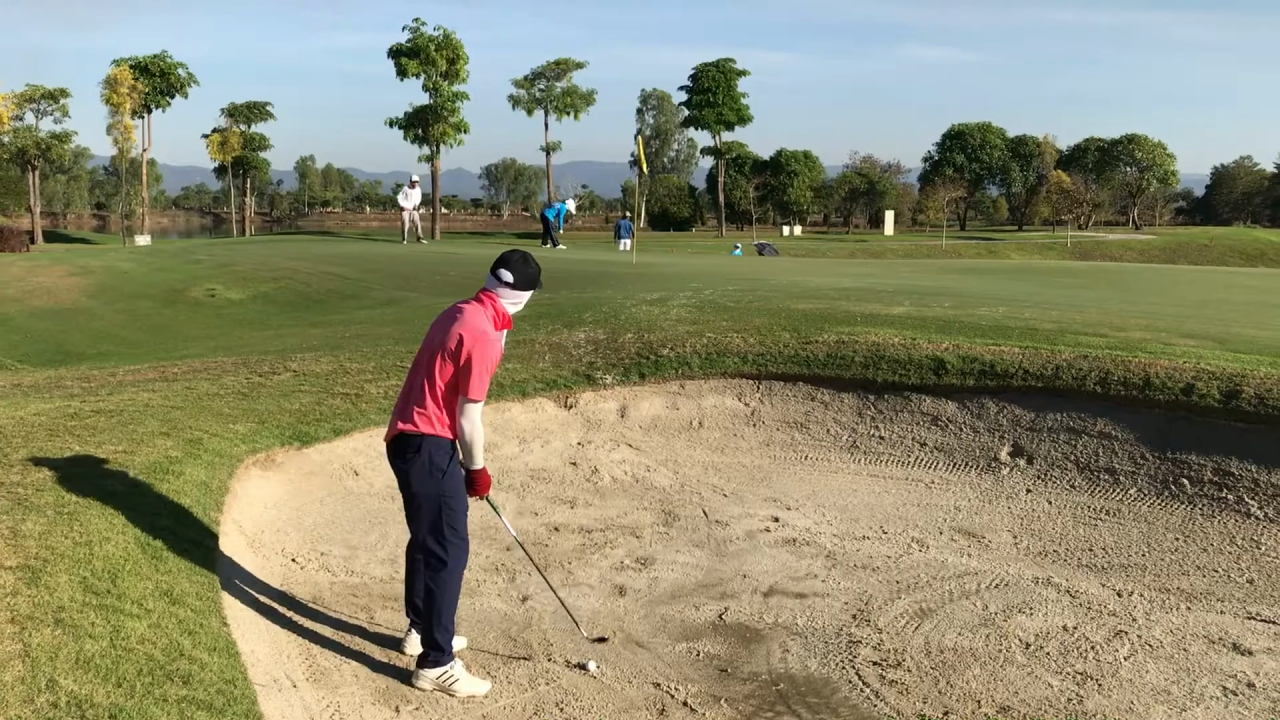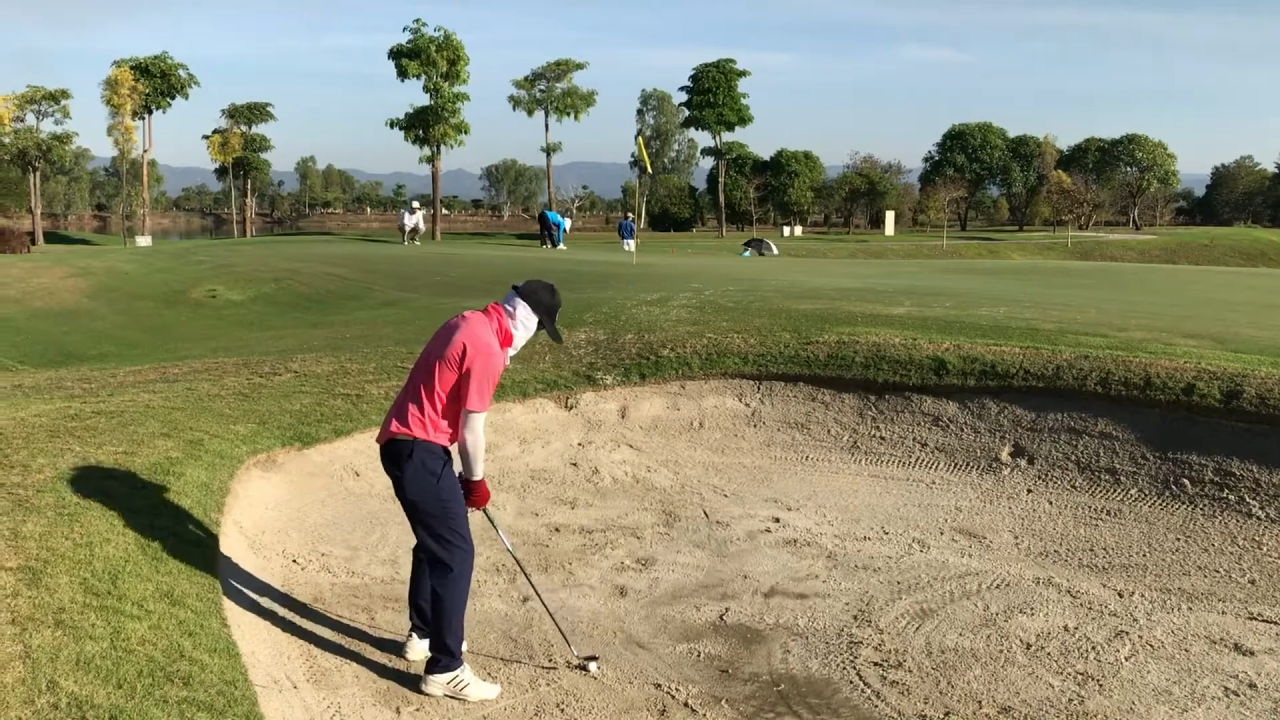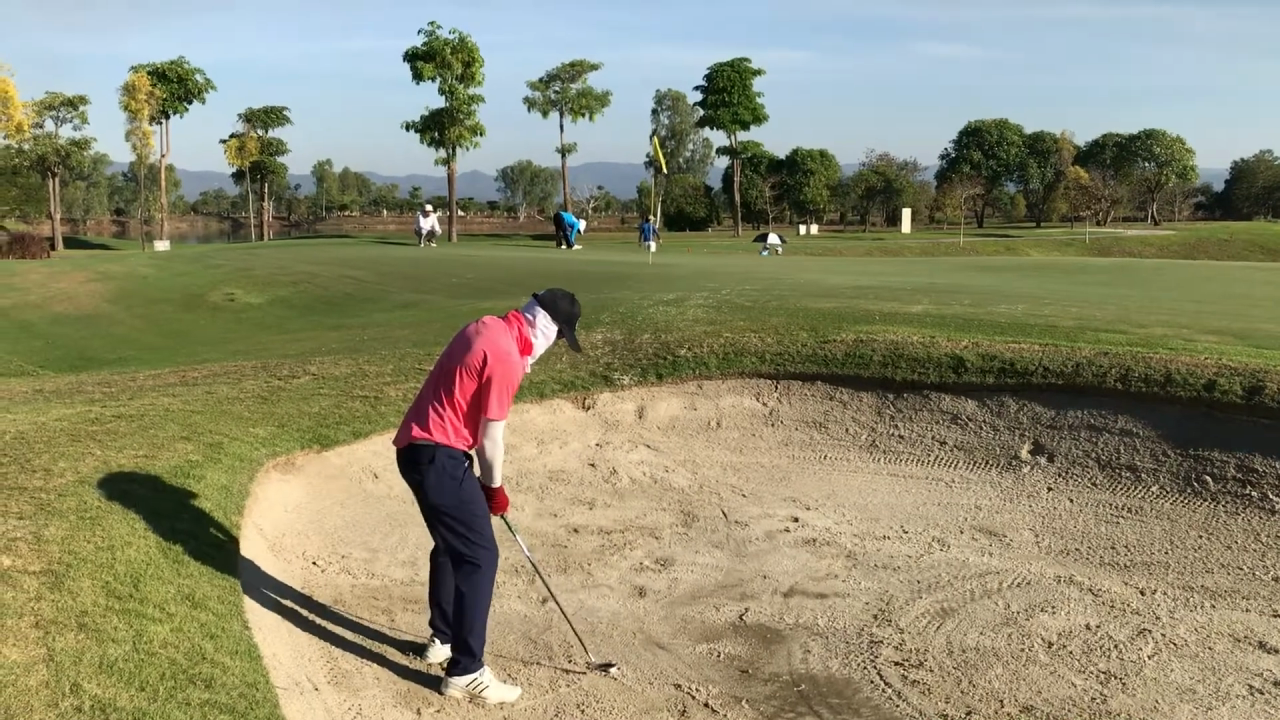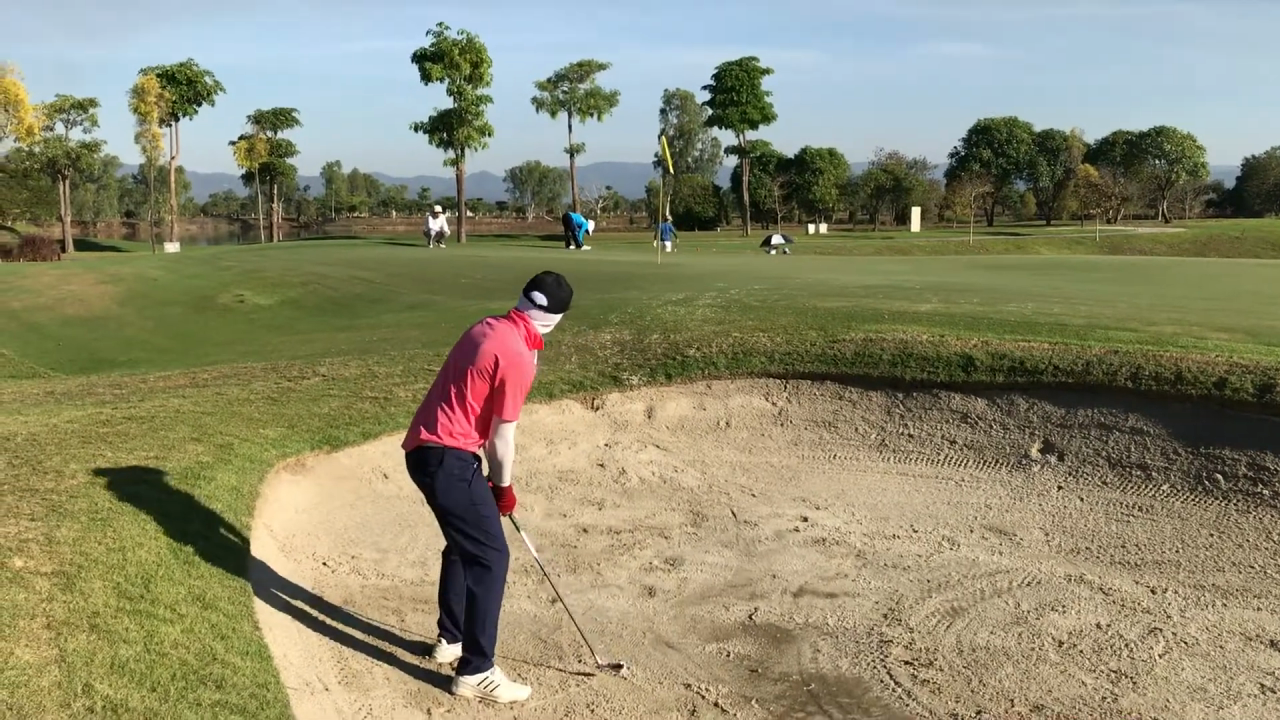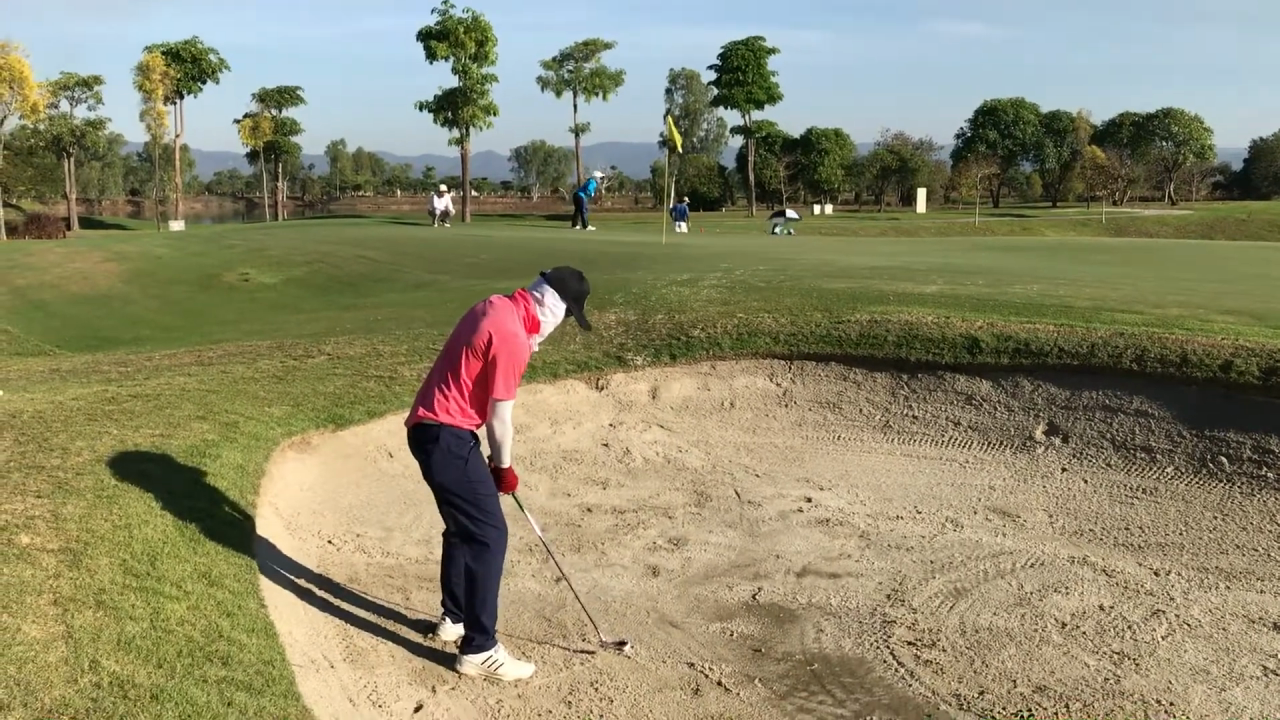
dt=1s
person 1, frame 1
left shoulder: (458, 312)
right shoulder: (485, 337)
right elbow: (468, 418)
left wrist: (467, 465)
right wrist: (477, 470)
left hip: (406, 438)
right hip: (429, 446)
left knee: (426, 540)
right knee: (448, 552)
left ankle: (420, 631)
right ankle: (435, 664)
person 1, frame 2
left shoulder: (468, 321)
right shoulder: (487, 349)
right elbow: (470, 429)
left wrist: (468, 475)
right wrist: (476, 481)
left hip: (400, 444)
right hip: (421, 453)
left knee: (433, 544)
right knee: (455, 556)
left ankle: (423, 635)
right ankle: (444, 669)
person 1, frame 3
left shoulder: (487, 326)
right shoulder: (506, 358)
right elbow: (490, 435)
right wrist: (495, 488)
left hip: (416, 447)
right hip: (439, 457)
left knee: (451, 547)
right knee: (479, 557)
left ankle: (443, 639)
right ankle: (465, 672)
person 1, frame 4
left shoulder: (488, 327)
right shoulder: (518, 358)
right elbow: (501, 436)
right wrist: (503, 487)
left hip: (425, 449)
right hip: (449, 459)
left knee: (463, 546)
right knee: (490, 557)
left ankle: (451, 639)
right ankle: (475, 672)
person 1, frame 5
left shoulder: (495, 306)
right shoulder: (512, 337)
right elbow: (499, 416)
right wrist: (503, 468)
left hip: (428, 427)
right hip: (448, 436)
left knee: (463, 526)
right knee: (489, 535)
left ankle: (454, 618)
right ankle: (479, 649)
